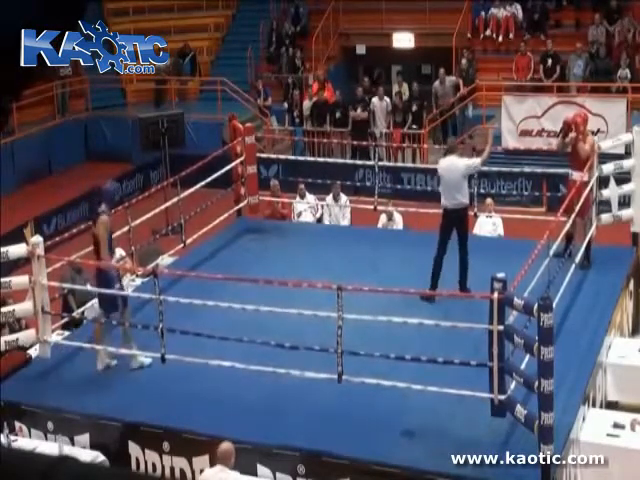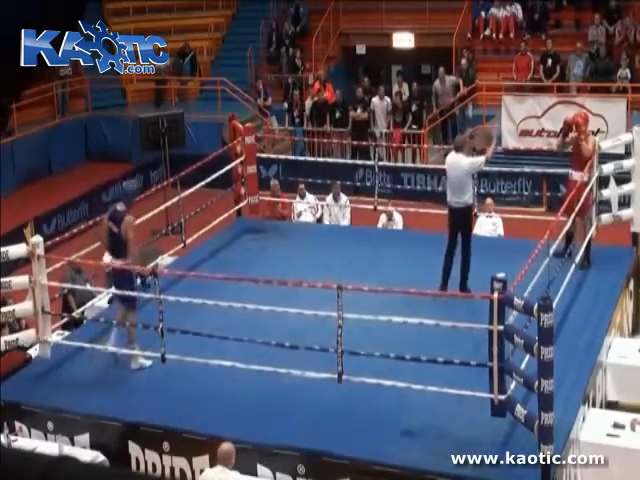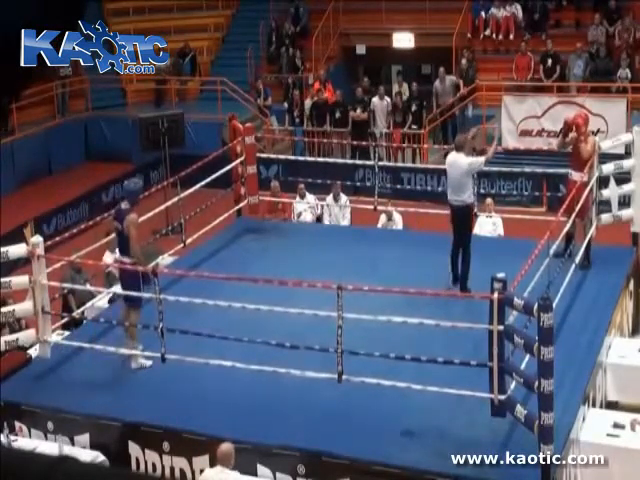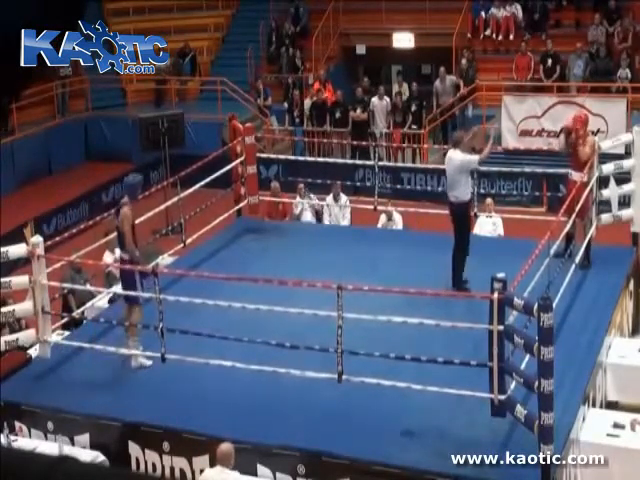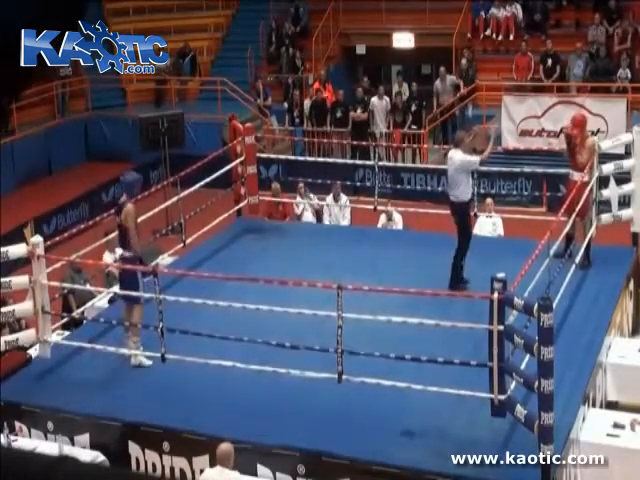
dt=0.4s
person 1, frame 1
left shoulder: (99, 215)
right shoulder: (104, 219)
right elbow: (105, 251)
right wrist: (115, 279)
left hip: (101, 270)
right hip: (108, 271)
left knee: (103, 314)
right knee: (123, 313)
left ankle: (102, 357)
right ankle: (134, 357)
person 1, frame 2
left shoulder: (111, 212)
right shoulder: (128, 218)
left elbow: (105, 239)
right elbow: (132, 249)
left hip: (114, 265)
right hip: (125, 267)
left knee: (124, 305)
right knee: (131, 310)
left ankle: (113, 341)
right ankle: (134, 357)
person 1, frame 3
left shoulder: (118, 210)
right shoulder: (131, 217)
right elbow: (135, 248)
right wrist: (144, 268)
left hip: (122, 262)
right hip: (131, 264)
left knee: (128, 306)
right knee: (135, 309)
left ankle: (130, 344)
right ankle: (135, 357)
person 1, frame 4
left shoulder: (122, 206)
right shoulder: (127, 210)
right elbow: (129, 242)
right wrist: (140, 263)
left hip: (124, 260)
right hip: (129, 261)
left knee: (130, 304)
right knee: (137, 305)
left ankle: (131, 345)
right ankle: (135, 354)
person 1, frame 5
left shoulder: (120, 205)
right shoulder: (129, 207)
right elbow: (133, 237)
right wrist: (142, 259)
left hip: (124, 257)
right hip: (132, 259)
left knee: (128, 303)
right knee: (137, 304)
left ankle: (130, 344)
right ankle: (135, 353)
person 2, frame 1
left shoulder: (442, 164)
right shoulder: (464, 164)
right elbow: (483, 158)
left wrist: (452, 145)
right wrist: (490, 140)
left hip: (447, 211)
right hip: (461, 211)
left knee: (440, 251)
right knee: (463, 250)
left ankle: (432, 290)
right ankle: (463, 287)
person 2, frame 2
left shoulder: (449, 159)
right shoulder: (468, 163)
left elbow: (457, 148)
right elbow: (487, 156)
left wrist: (466, 136)
right wrist: (494, 139)
left hip: (452, 208)
right hip: (465, 209)
left knee: (450, 246)
right knee: (465, 249)
left ankle: (444, 284)
right ankle: (463, 286)
person 2, frame 3
left shoulder: (450, 157)
right shoulder: (468, 162)
left elbow: (461, 148)
right elbow: (488, 157)
left wrist: (469, 136)
right wrist: (495, 139)
left hip: (453, 206)
right hip: (465, 208)
left knee: (456, 243)
right knee: (465, 247)
left ankle: (455, 278)
right ankle: (463, 286)
person 2, frame 4
left shoulder: (450, 154)
right shoulder: (462, 159)
left elbow: (462, 146)
right elbow: (483, 156)
left wrist: (472, 135)
right wrist: (491, 138)
left hip: (454, 203)
right hip: (462, 205)
left knee: (459, 242)
right knee: (464, 244)
left ankle: (457, 278)
right ankle: (457, 282)
person 2, frame 5
left shoulder: (452, 154)
right shoulder: (462, 159)
left elbow: (464, 148)
right elbow: (483, 157)
left wrist: (472, 136)
right wrist: (492, 139)
left hip: (456, 202)
right hip: (461, 204)
left knee: (465, 237)
right knee: (463, 242)
left ankle: (459, 275)
right ankle: (454, 282)
person 3, frame 1
left shoulder: (589, 139)
right shoulder: (573, 137)
left elbow: (583, 154)
right elbow: (560, 148)
left wrist: (580, 136)
right wrist: (564, 133)
left hip: (584, 181)
right hip: (573, 179)
left knee: (584, 219)
left ankle: (587, 257)
right ankle: (567, 249)
person 3, frame 2
left shoulder: (591, 139)
right shoulder: (574, 137)
left elbow: (587, 153)
right elbow: (560, 147)
left wrist: (582, 135)
right wrist: (565, 132)
left hip: (584, 181)
right hip: (573, 179)
left knee: (584, 219)
left ankle: (587, 257)
right ankle: (567, 249)
person 3, frame 3
left shoulder: (591, 140)
right shoulder: (574, 137)
left elbow: (585, 155)
right elbow: (560, 146)
left wrist: (581, 136)
right wrist: (565, 132)
left hip: (584, 181)
right hip: (573, 178)
left knee: (584, 219)
right knee: (570, 215)
left ankle: (587, 257)
right ankle: (567, 249)
person 3, frame 4
left shoulder: (590, 140)
right shoulder: (574, 137)
left elbow: (583, 157)
right elbow: (565, 152)
left wrist: (579, 139)
right wrist: (567, 138)
left hip: (584, 181)
right hip: (572, 179)
left knee: (584, 219)
right knee: (571, 216)
left ankle: (587, 257)
right ankle: (567, 249)
person 3, frame 5
left shoulder: (590, 142)
right shoulder: (575, 139)
left elbow: (581, 163)
left wrist: (577, 144)
right wrist: (568, 143)
left hip: (584, 182)
right hip: (573, 179)
left knee: (584, 219)
right knee: (570, 216)
left ankle: (586, 257)
right ankle: (567, 249)
